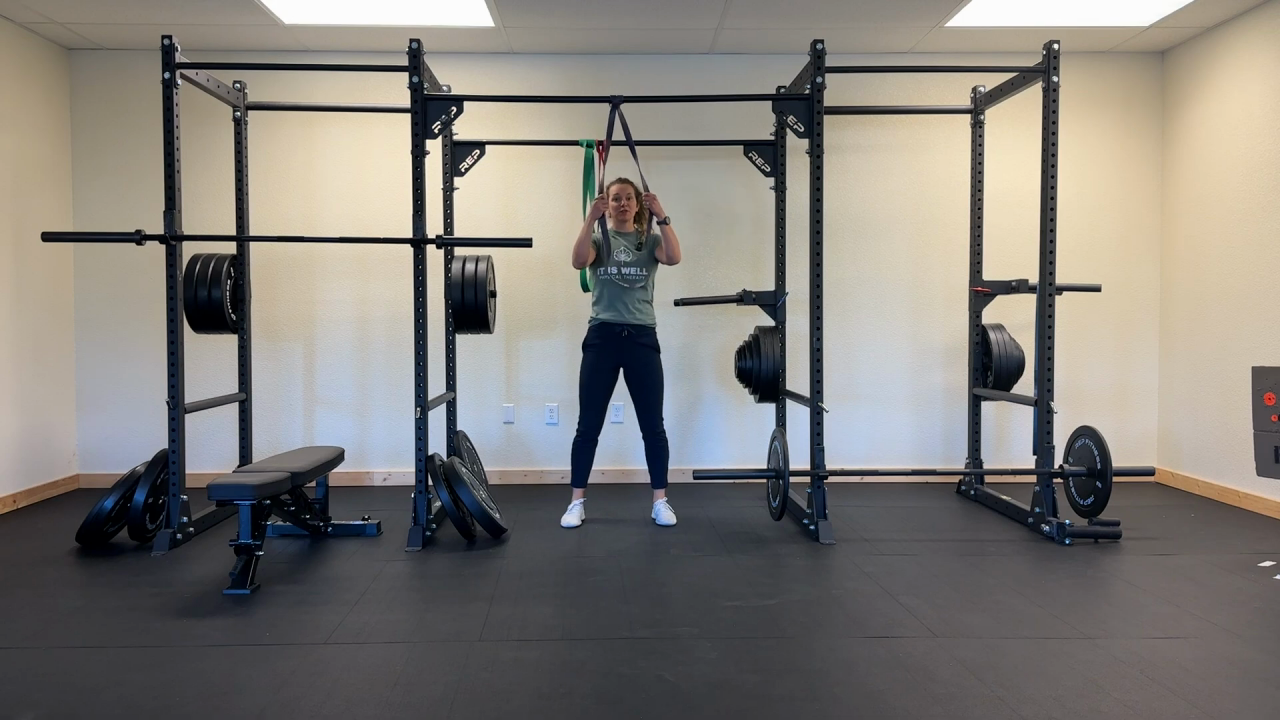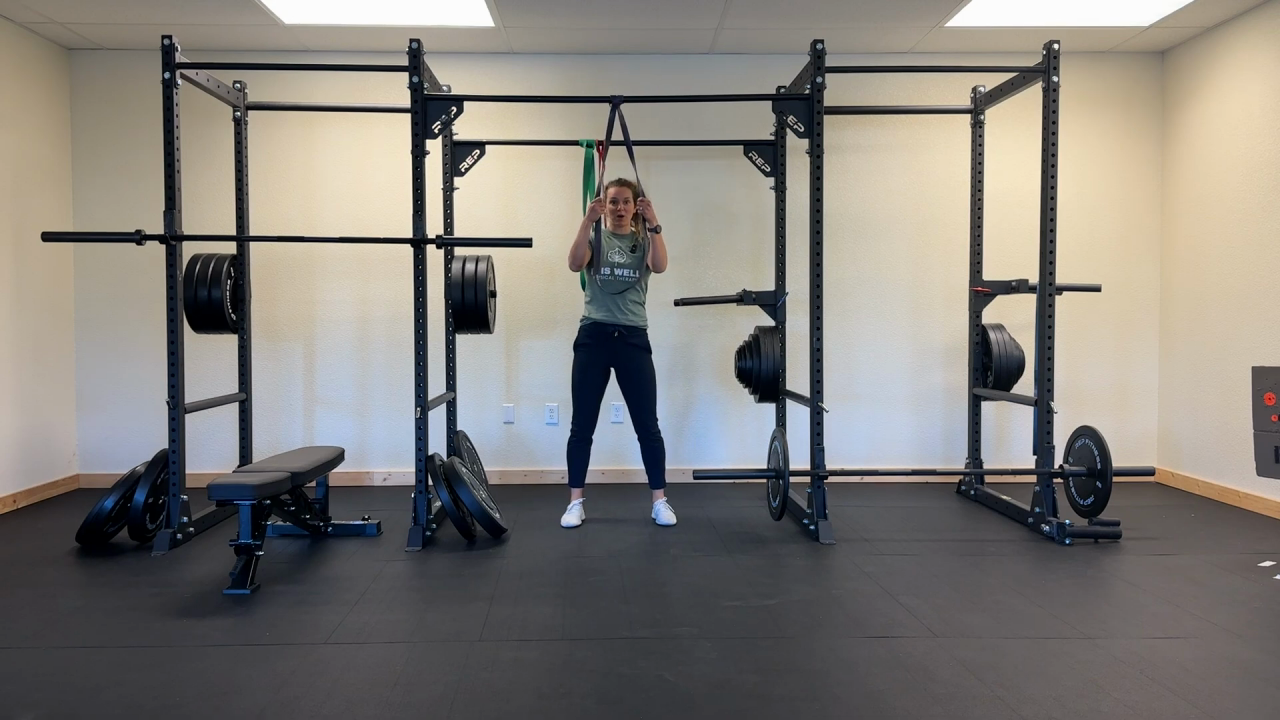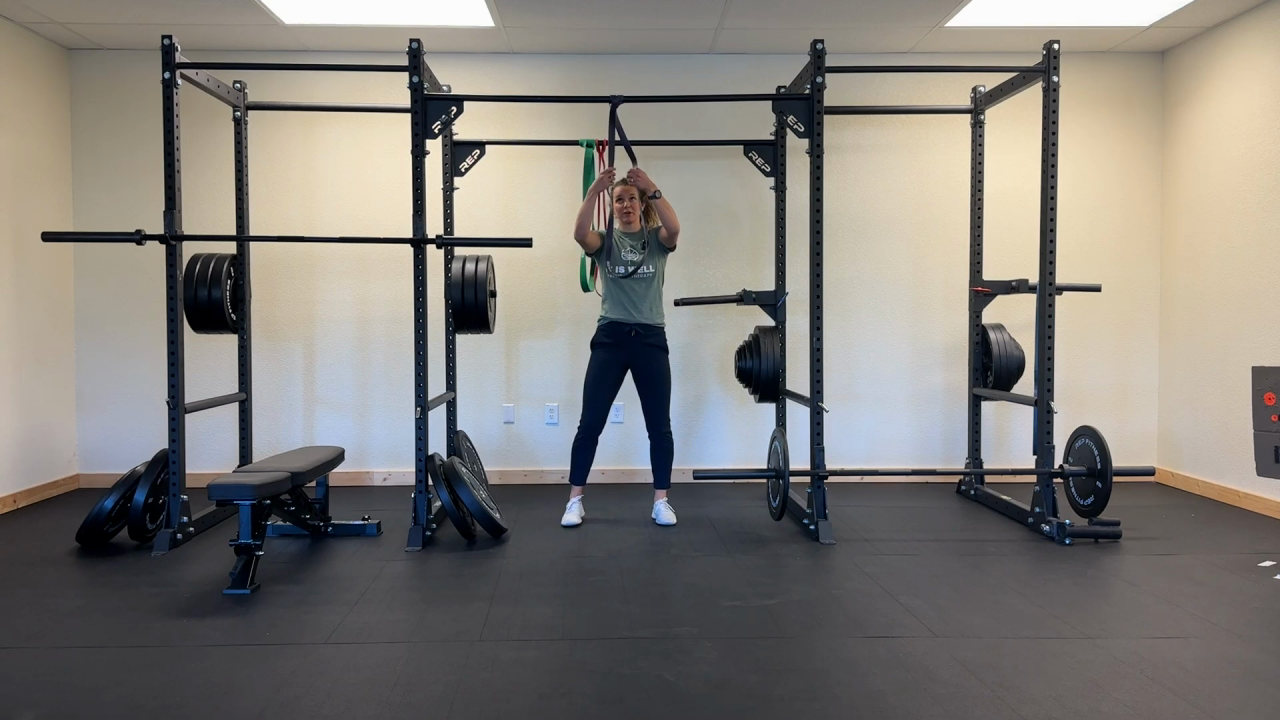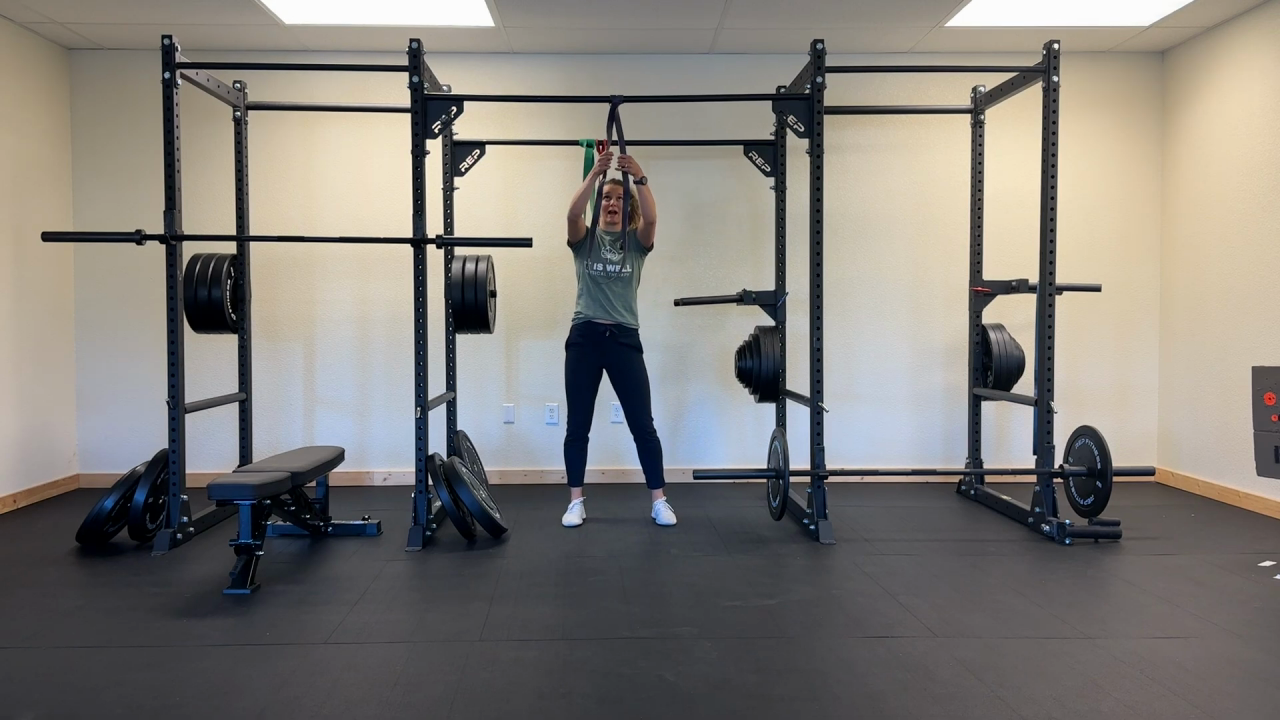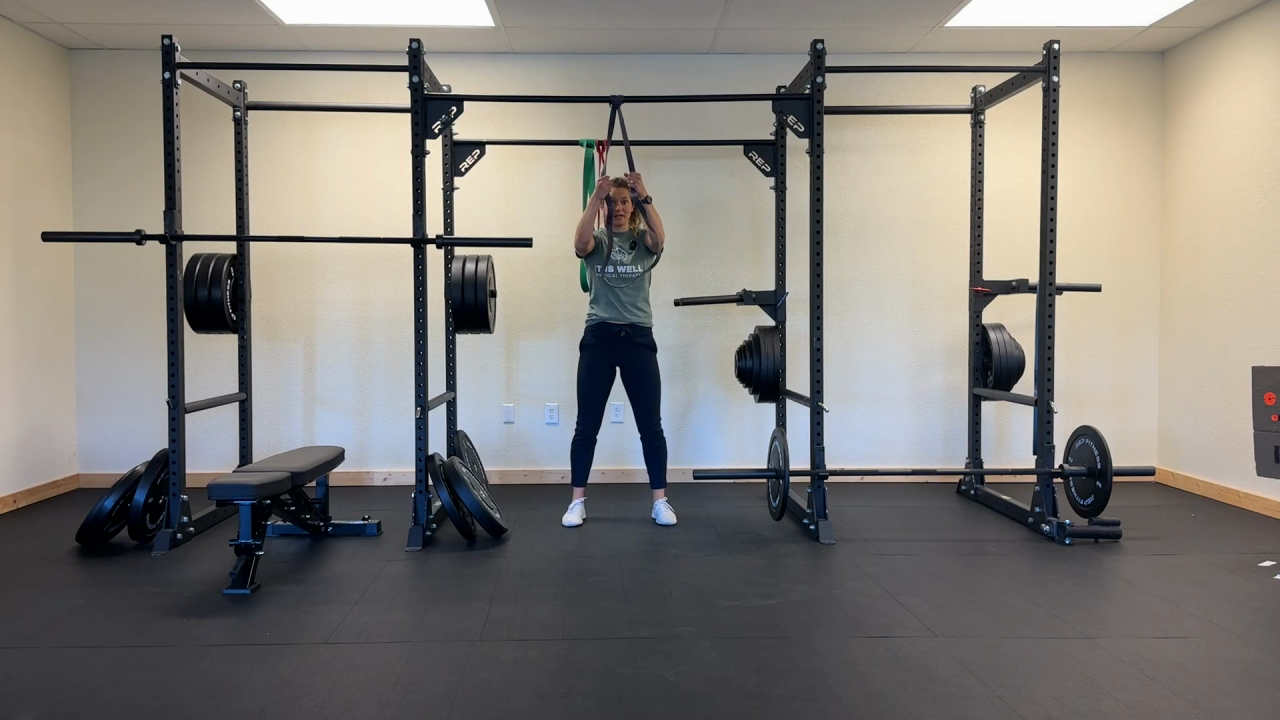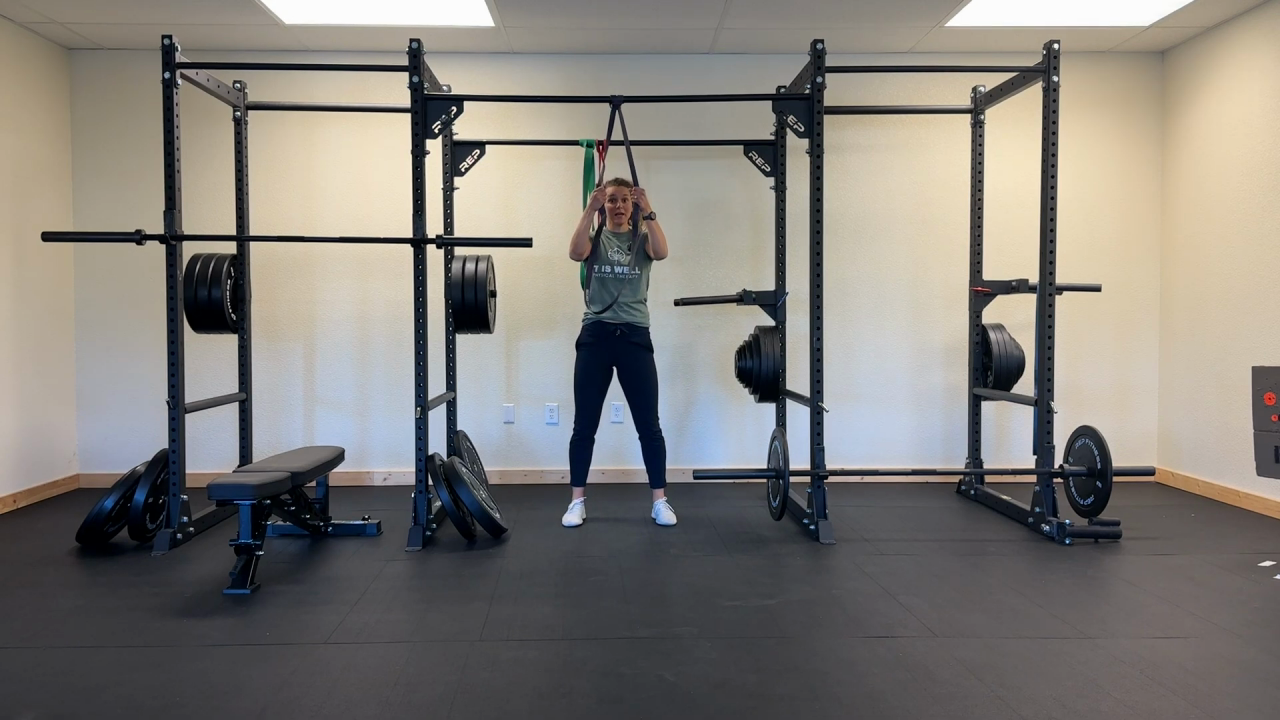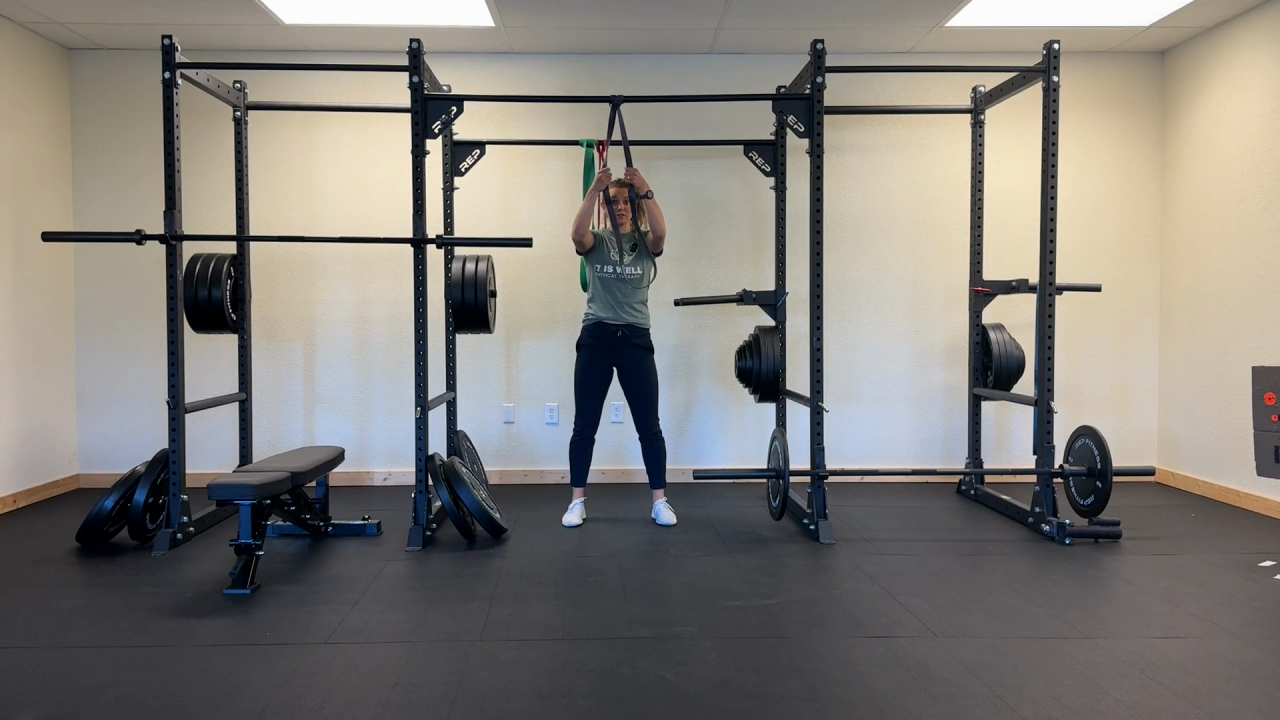
dt=0.7s
person 1, frame 1
left shoulder: (650, 239)
right shoulder: (598, 239)
left elbow: (674, 257)
right elbow: (578, 261)
left wrist: (661, 217)
right wrist: (592, 217)
left hip: (642, 339)
right hip: (602, 338)
left knee: (652, 425)
right knee: (588, 425)
left ankle: (660, 501)
right ankle: (576, 502)
person 1, frame 2
left shoulder: (643, 242)
right shoulder: (594, 239)
left elbow: (660, 266)
right elbow: (574, 264)
left wrist: (654, 224)
right wrist: (588, 221)
left hip: (633, 339)
right hip: (593, 338)
left knee: (648, 425)
right knee: (582, 425)
left ankle: (660, 501)
right ankle: (576, 502)
person 1, frame 3
left shoulder: (657, 239)
right shoulder: (605, 241)
left elbow: (675, 228)
right elbow: (580, 235)
left wrist: (653, 189)
right wrist: (593, 192)
left hip: (650, 339)
right hip: (610, 338)
left knee: (659, 425)
right knee: (590, 422)
left ankle: (661, 501)
right ankle: (575, 500)
person 1, frame 4
left shoulder: (637, 241)
right shoulder: (584, 239)
left elbow: (651, 218)
right elbow: (572, 213)
left wrist: (639, 177)
right wrist: (595, 173)
left hip: (624, 339)
right hip: (584, 338)
left knee: (643, 425)
right knee: (577, 425)
left ankle: (659, 501)
right ankle: (576, 502)
person 1, frame 5
left shoulder: (643, 239)
right shoulder: (596, 241)
left elbow: (660, 238)
right elbow: (580, 242)
left wrist: (644, 195)
right wrist: (596, 197)
left hip: (638, 338)
right hip: (599, 337)
left knee: (650, 425)
right knee: (587, 425)
left ankle: (660, 501)
right ankle: (577, 502)
person 1, frame 6
left shoulder: (642, 240)
right shoulder: (594, 239)
left elbow: (662, 252)
right elbow: (575, 253)
left wrist: (647, 210)
right wrist: (590, 209)
left hip: (635, 337)
right hip: (595, 336)
left knee: (648, 424)
right knee: (584, 424)
left ankle: (660, 501)
right ankle: (577, 501)
person 1, frame 7
left shoulder: (645, 242)
right shoulder: (594, 242)
left elbow: (660, 232)
right elbow: (576, 234)
left wrist: (645, 190)
right wrist: (594, 189)
left hip: (635, 338)
right hip: (596, 337)
left knee: (649, 426)
right knee: (585, 425)
left ankle: (659, 501)
right ankle: (577, 501)
